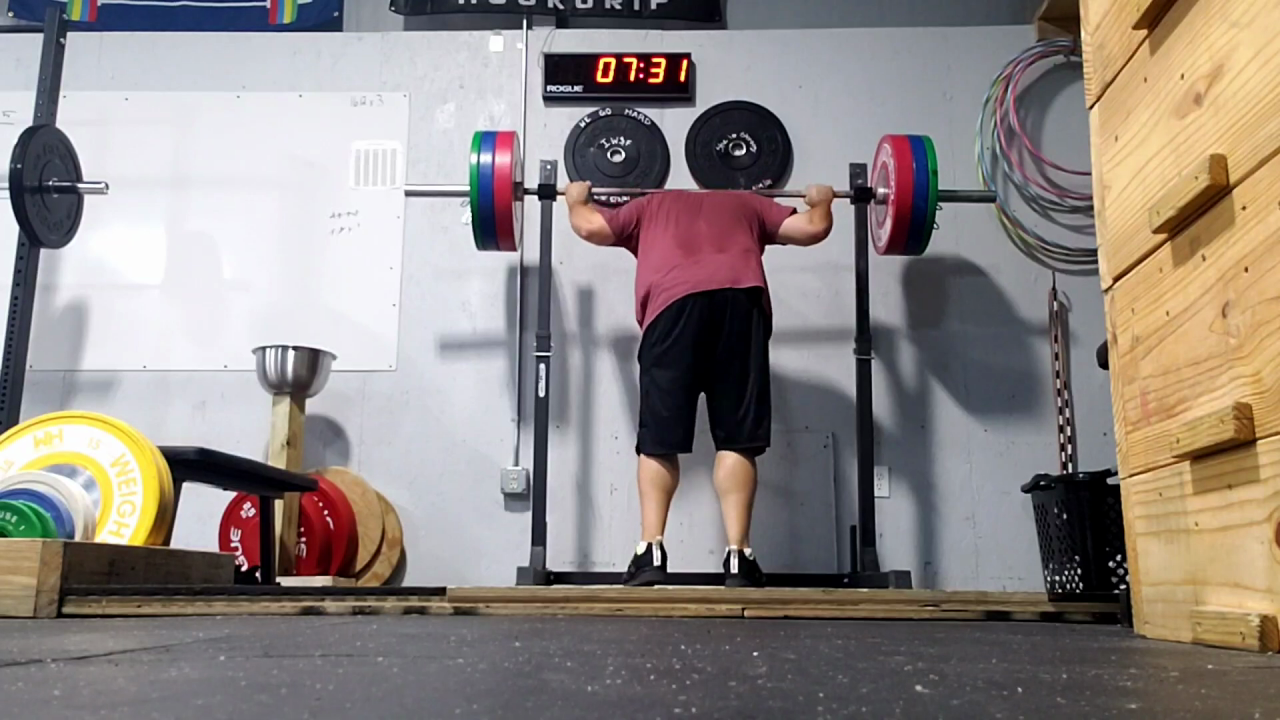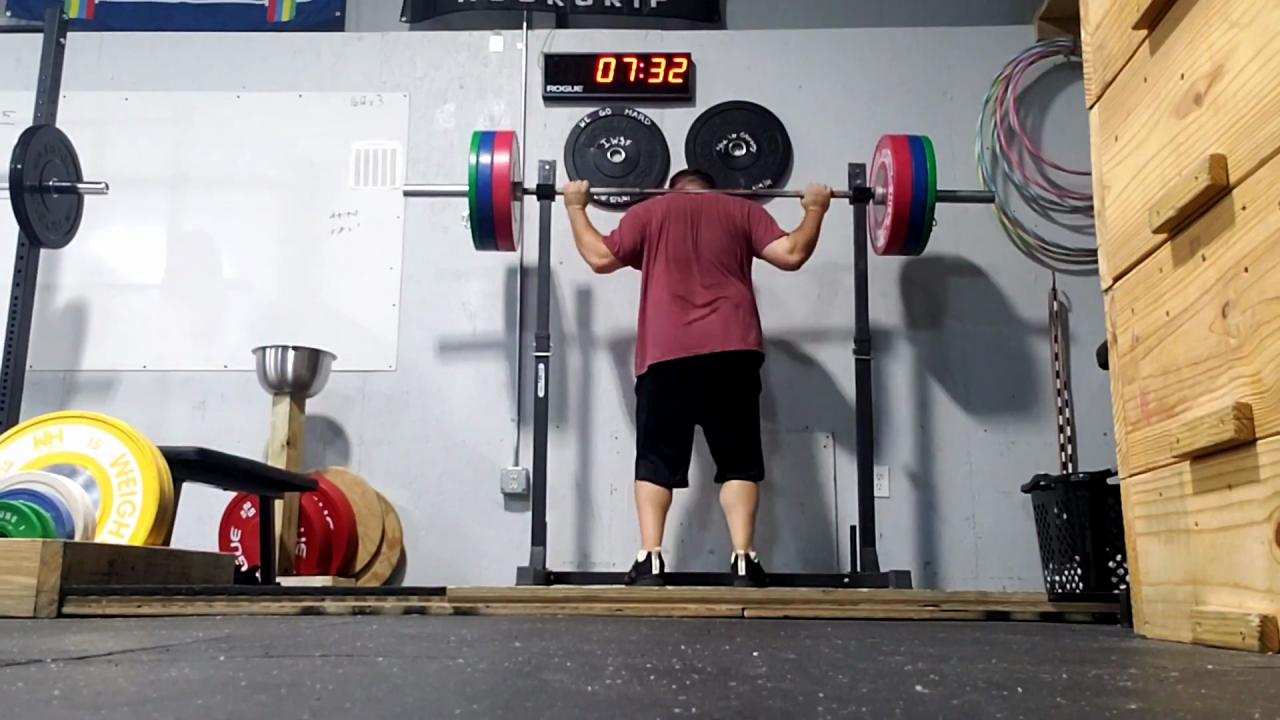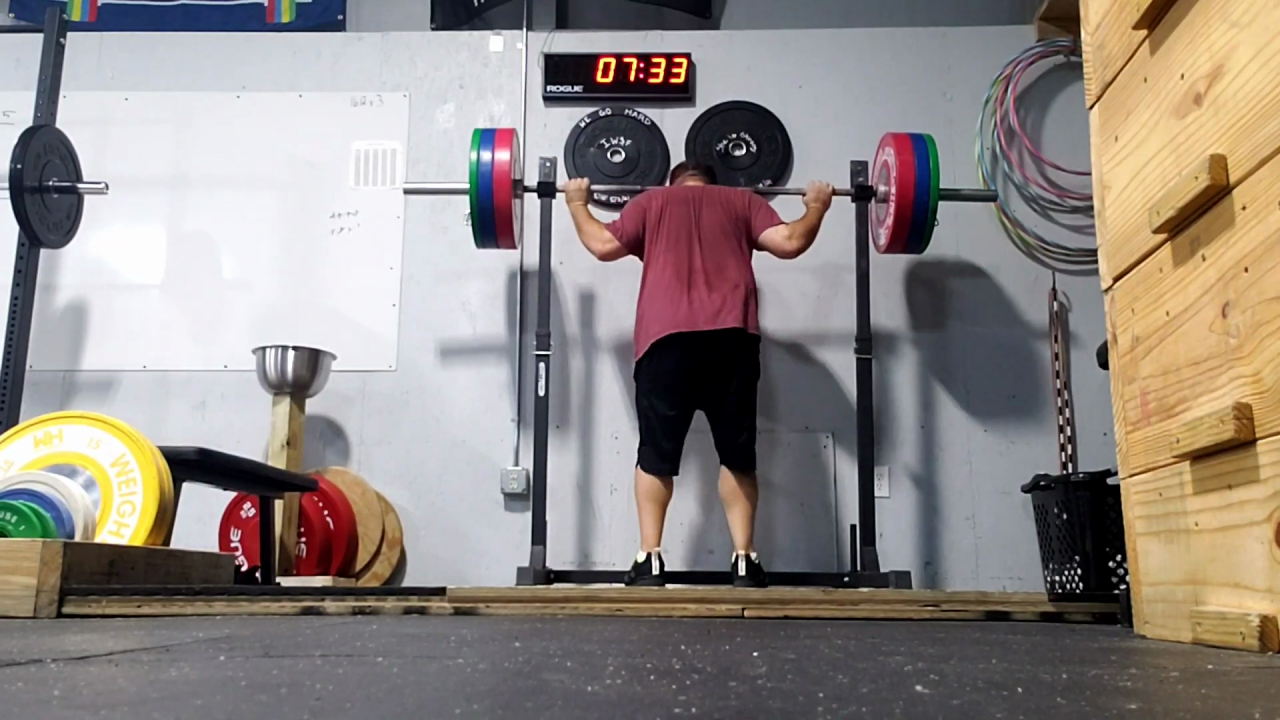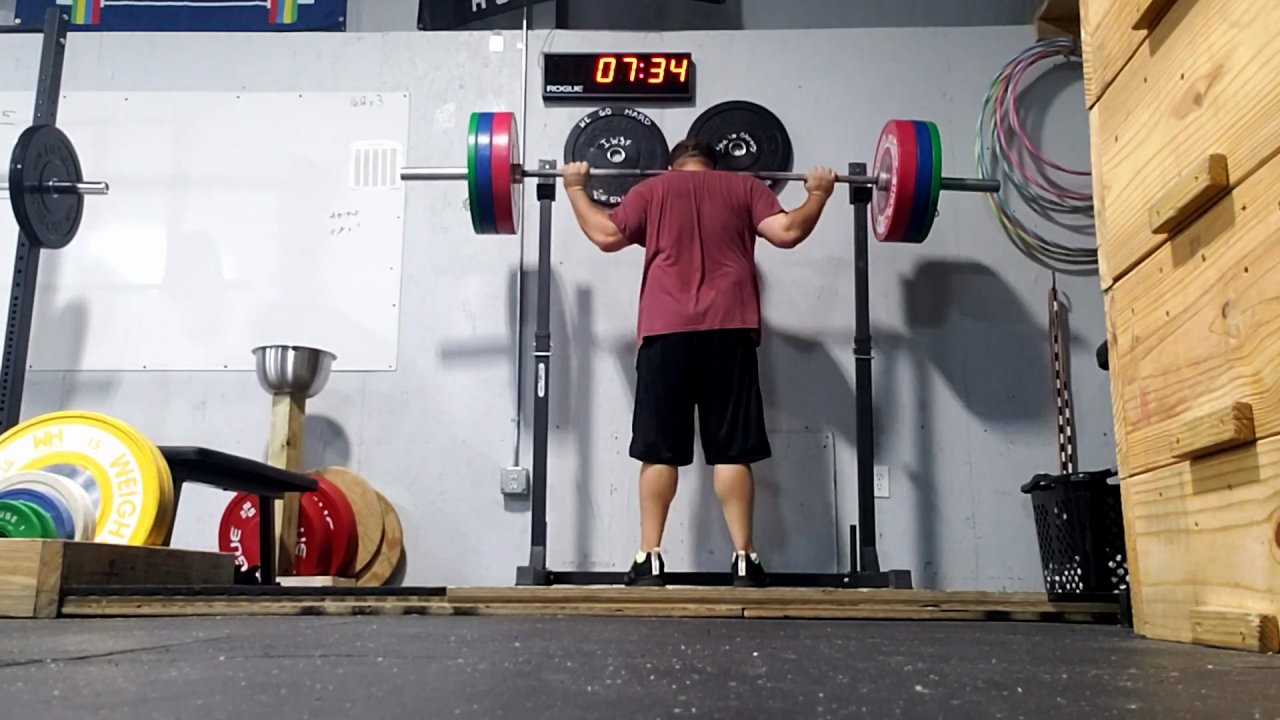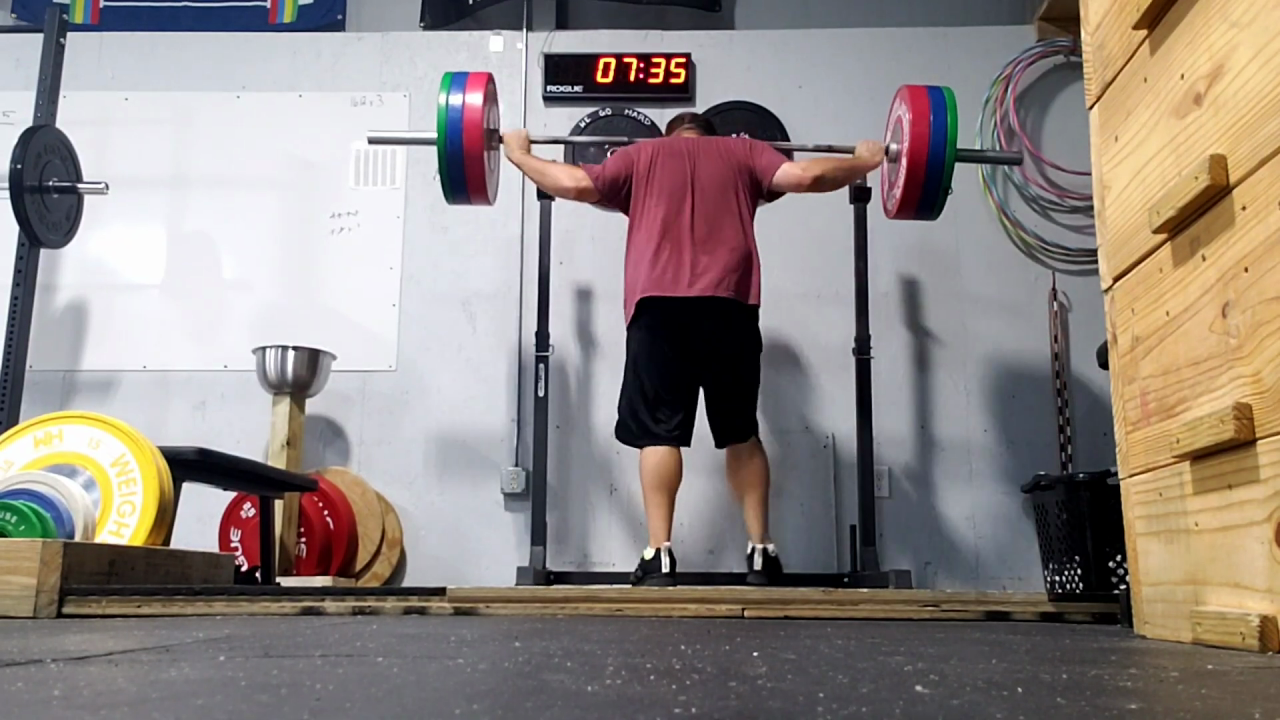
dt=1s
person 1, frame 1
left shoulder: (652, 206)
right shoulder: (747, 203)
left elbow: (590, 227)
right elbow: (813, 229)
left wrist: (576, 200)
right wrist: (821, 203)
left hip: (673, 304)
right hip: (740, 299)
left knee: (658, 439)
right knee: (736, 439)
left ankle: (651, 552)
right ankle: (737, 559)
person 1, frame 2
left shoulder: (648, 211)
right shoulder: (743, 210)
left elbow: (600, 257)
right elbow: (792, 254)
left wrist: (575, 208)
right wrist: (814, 211)
left hip: (666, 354)
right hip: (730, 352)
left knee: (655, 464)
right knee: (738, 464)
left ankle: (650, 561)
right ankle: (744, 561)
person 1, frame 3
left shoulder: (650, 202)
right shoulder: (743, 201)
left elbow: (603, 245)
right elbow: (790, 242)
left wrist: (577, 204)
right wrist: (817, 206)
left hip: (666, 337)
right hip: (731, 334)
left knee: (656, 455)
right knee: (737, 455)
left ankle: (649, 560)
right ankle: (744, 560)
person 1, frame 4
left shoulder: (652, 190)
right shoulder: (745, 187)
left elbow: (606, 235)
right elbow: (787, 232)
left wrist: (575, 189)
right wrist: (819, 193)
left hip: (666, 331)
right hip: (729, 330)
left knee: (659, 451)
right knee: (733, 451)
left ankle: (650, 560)
right ankle: (744, 561)
person 1, frame 5
left shoulder: (641, 155)
right shoulder: (744, 151)
left elbow: (576, 184)
right elbow: (803, 176)
left wrist: (519, 154)
right wrist: (865, 161)
left hip: (659, 300)
right hip: (727, 300)
left knee: (657, 431)
right knee: (740, 433)
left ankle: (659, 556)
right ankle: (761, 550)
